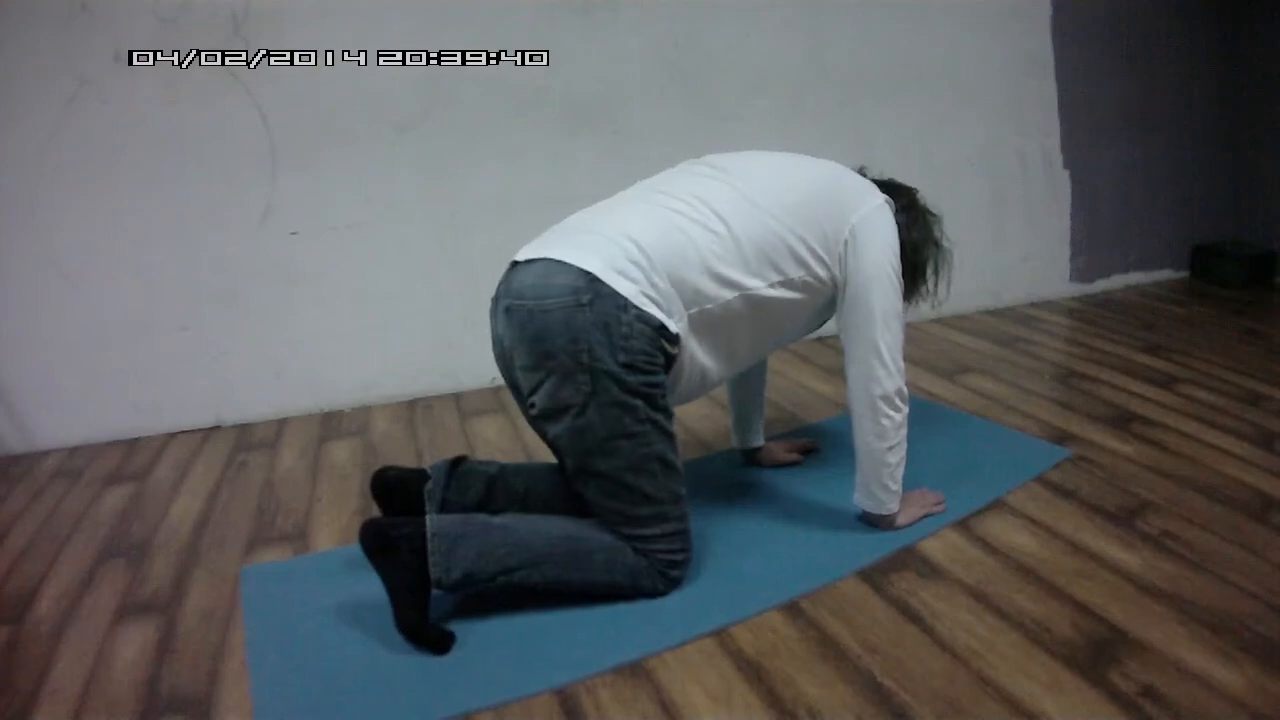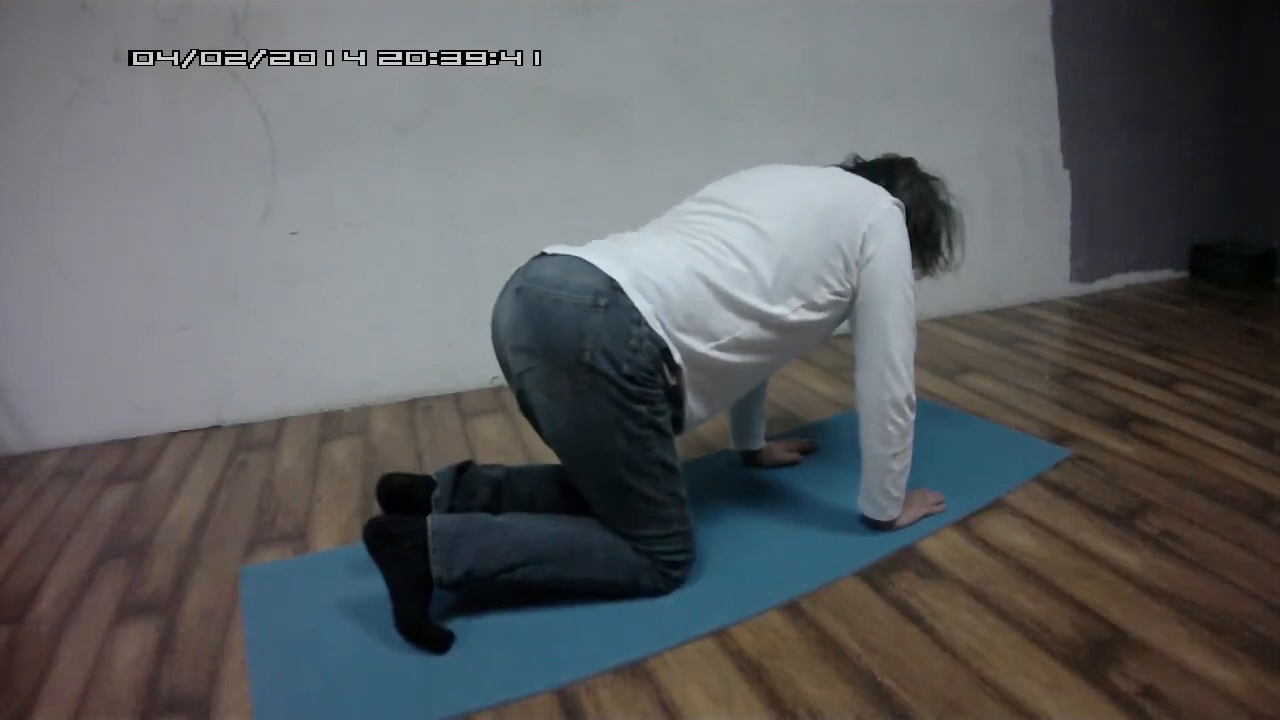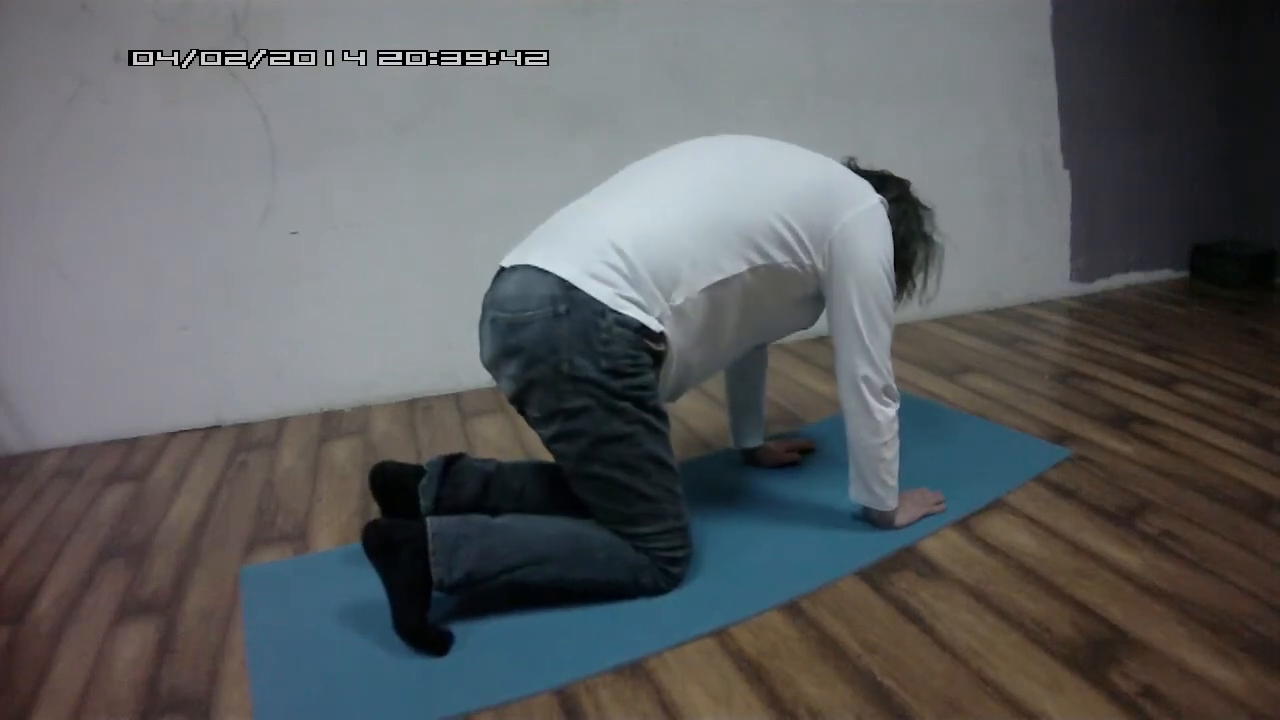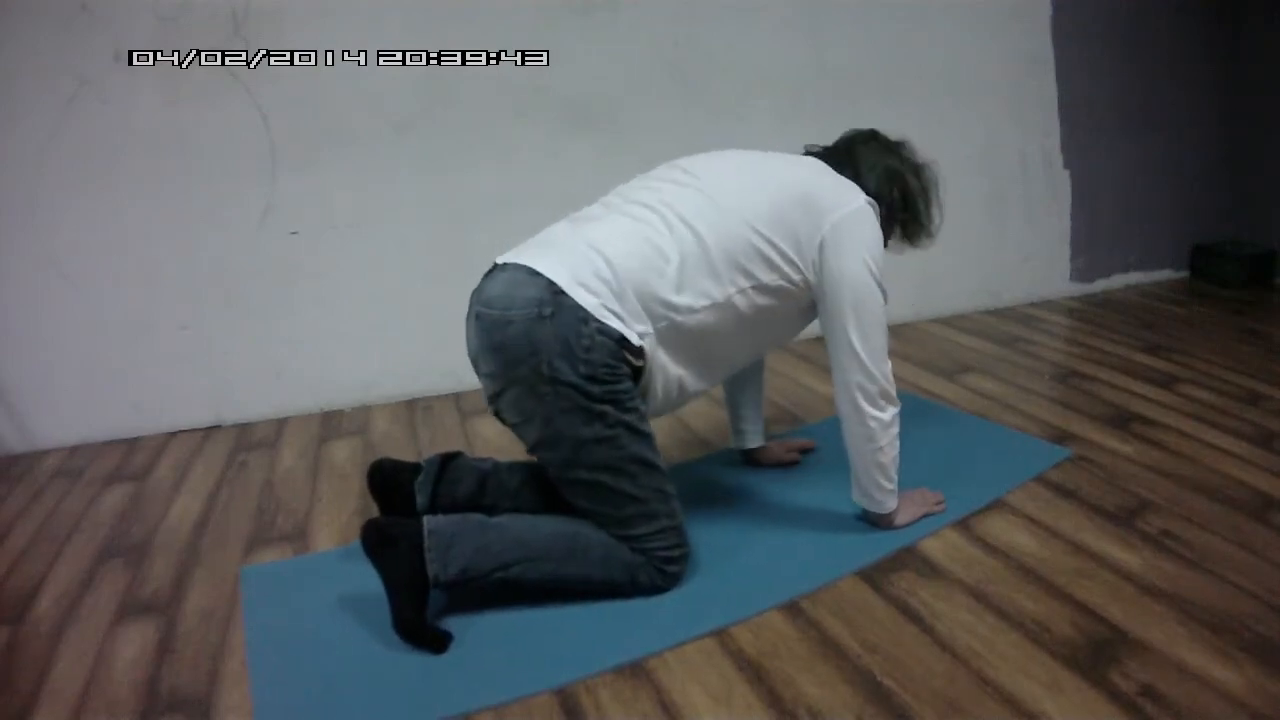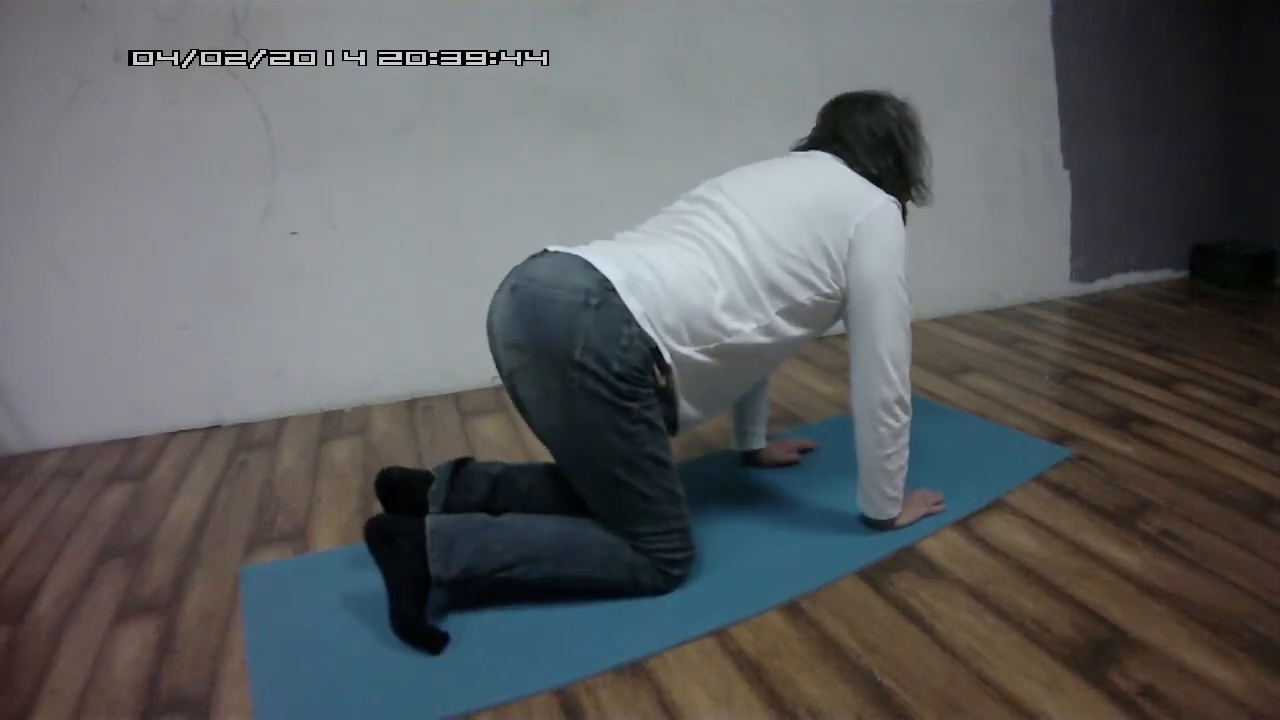
dt=1s
person 1, frame 1
left shoulder: (793, 194)
right shoulder: (869, 215)
left elbow: (740, 324)
right elbow: (878, 379)
left wrist: (753, 442)
right wrist: (885, 504)
left hip: (527, 294)
right hip: (595, 318)
left knee: (611, 486)
right knee: (656, 557)
left ankle: (439, 490)
right ankle: (426, 545)
person 1, frame 2
left shoulder: (791, 193)
right shoulder: (880, 218)
left elbow: (741, 322)
right elbow: (888, 381)
left wrist: (752, 445)
right wrist: (887, 506)
left hip: (534, 294)
right hip: (601, 332)
left knee: (618, 488)
right knee: (659, 558)
left ankle: (448, 495)
right ankle: (430, 545)
person 1, frame 3
left shoulder: (783, 186)
right shoulder: (860, 214)
left elbow: (742, 319)
right elbow: (866, 376)
left wrist: (752, 442)
right wrist: (884, 504)
left hip: (517, 302)
right hip: (582, 326)
left knee: (610, 484)
right knee: (656, 556)
left ankle: (435, 488)
right ankle: (430, 548)
person 1, frame 4
left shoulder: (772, 184)
right shoulder: (848, 212)
left elbow: (737, 326)
right elbow: (864, 378)
left wrist: (753, 442)
right wrist: (885, 505)
left hip: (507, 302)
right hip: (564, 331)
left knee: (603, 486)
right knee: (654, 557)
left ankle: (430, 486)
right ankle: (426, 547)
person 1, frame 5
left shoulder: (776, 181)
right shoulder: (872, 211)
left elbow: (743, 317)
right elbow: (881, 377)
left wrist: (754, 442)
right wrist: (886, 506)
left hip: (531, 295)
right hip: (592, 332)
left knee: (614, 486)
right knee: (658, 558)
left ankle: (441, 492)
right ankle: (430, 544)
